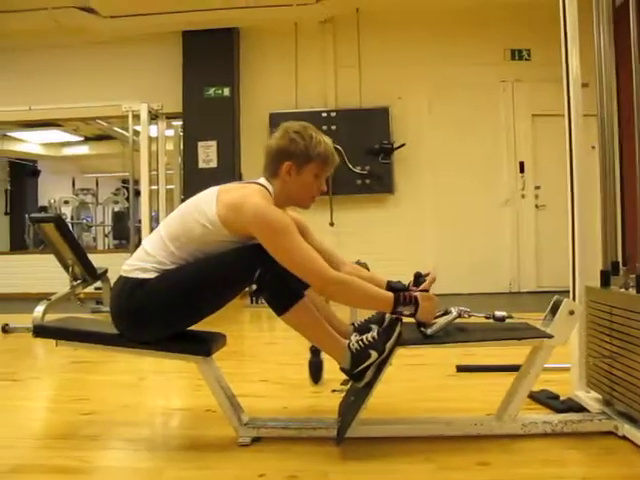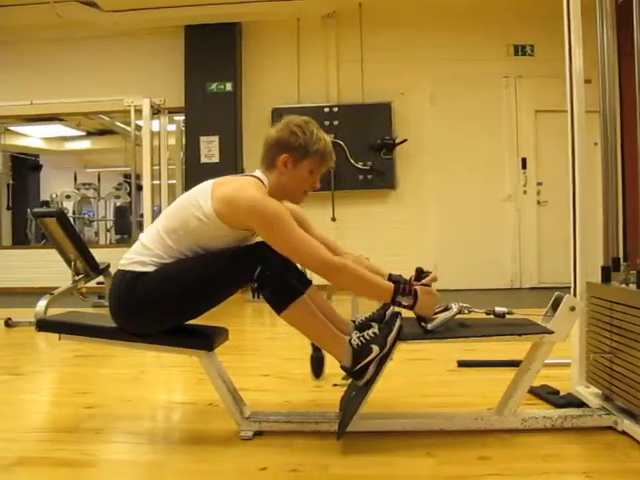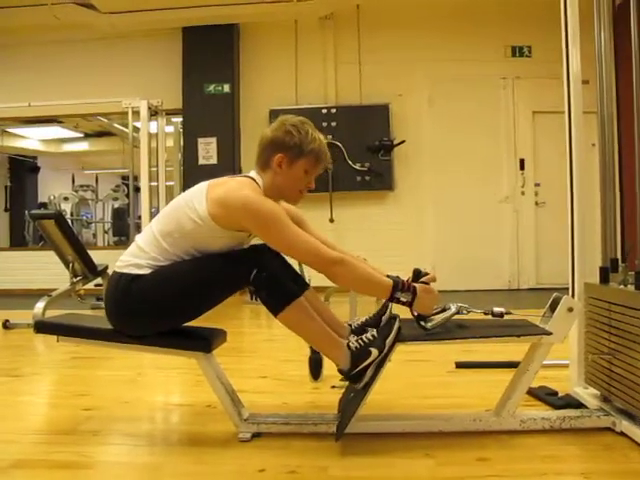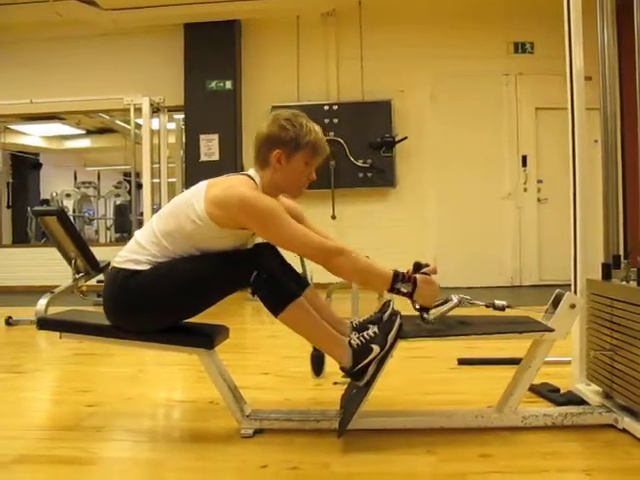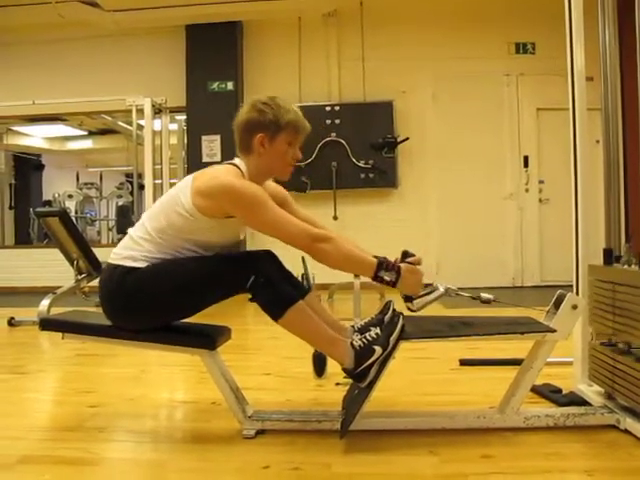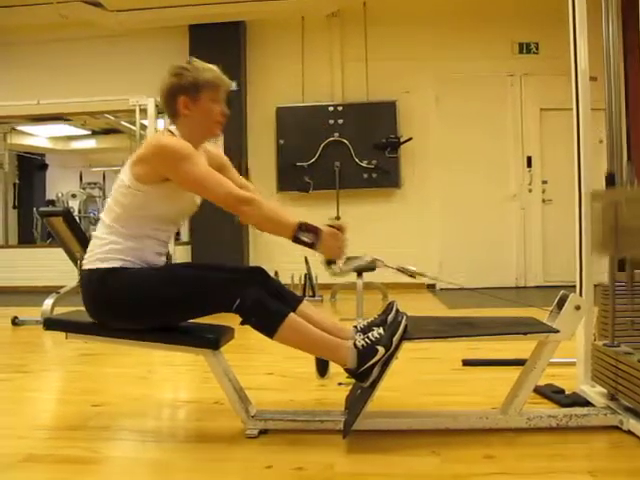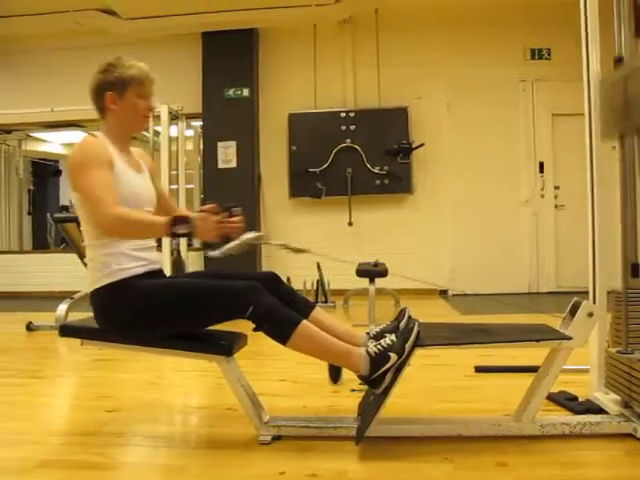
dt=0.3s
person 1, frame 1
left shoulder: (280, 212)
right shoulder: (257, 207)
left elbow: (340, 267)
right elbow: (328, 283)
left wrist: (398, 289)
right wrist: (406, 304)
left hip: (160, 294)
right hip: (137, 301)
left knee: (279, 266)
right knee: (264, 265)
left ankle: (350, 335)
right ankle: (350, 356)
person 1, frame 2
left shoulder: (277, 204)
right shoulder: (252, 199)
left elbow: (340, 256)
right elbow: (329, 269)
left wrist: (400, 282)
right wrist: (405, 296)
left hip: (159, 285)
right hip: (135, 294)
left knee: (277, 263)
right knee: (264, 263)
left ankle: (349, 332)
right ankle: (351, 354)
person 1, frame 3
left shoulder: (273, 205)
right shoulder: (246, 200)
left elbow: (337, 255)
right elbow: (329, 265)
left wrist: (398, 283)
right wrist: (405, 293)
left hip: (155, 288)
right hip: (132, 296)
left knee: (268, 265)
right knee: (261, 264)
left ankle: (346, 334)
right ankle: (348, 357)
person 1, frame 4
left shoulder: (274, 201)
right shoulder: (245, 198)
left elbow: (335, 248)
right elbow: (329, 256)
left wrist: (400, 276)
right wrist: (406, 285)
left hip: (155, 283)
right hip: (130, 292)
left knee: (267, 264)
right knee: (260, 265)
left ankle: (348, 334)
right ankle: (350, 355)
person 1, frame 5
left shoulder: (265, 188)
right shoulder: (231, 185)
left elbow: (323, 234)
right elbow: (314, 243)
left wrist: (387, 266)
right wrist: (390, 273)
left hip: (152, 282)
right hip: (126, 289)
left knee: (267, 270)
right knee: (258, 269)
left ankle: (351, 338)
right ankle: (350, 356)
person 1, frame 6
left shoulder: (205, 155)
right shoulder: (165, 148)
left elbow: (254, 200)
right elbow: (239, 204)
left wrist: (314, 231)
right wrist: (310, 235)
left hip: (140, 277)
right hip: (111, 287)
left knee: (255, 279)
right knee: (241, 292)
left ankle: (352, 338)
right ankle: (352, 357)
person 1, frame 7
left shoulder: (140, 158)
right shoulder: (90, 150)
left elbow: (168, 212)
right elbow: (110, 220)
left wrist: (199, 223)
right wrist: (185, 225)
left hip: (150, 286)
right hip: (120, 297)
left knee: (267, 282)
right knee: (249, 297)
left ankle: (366, 342)
right ankle: (365, 364)
